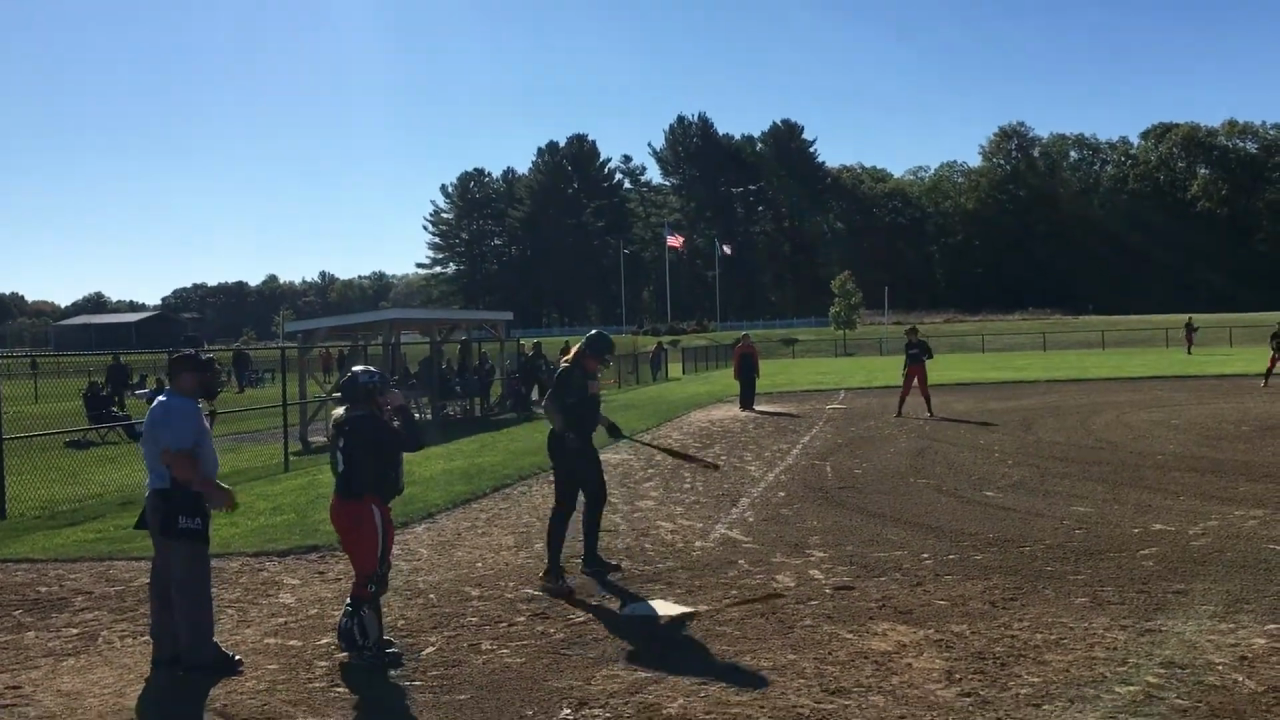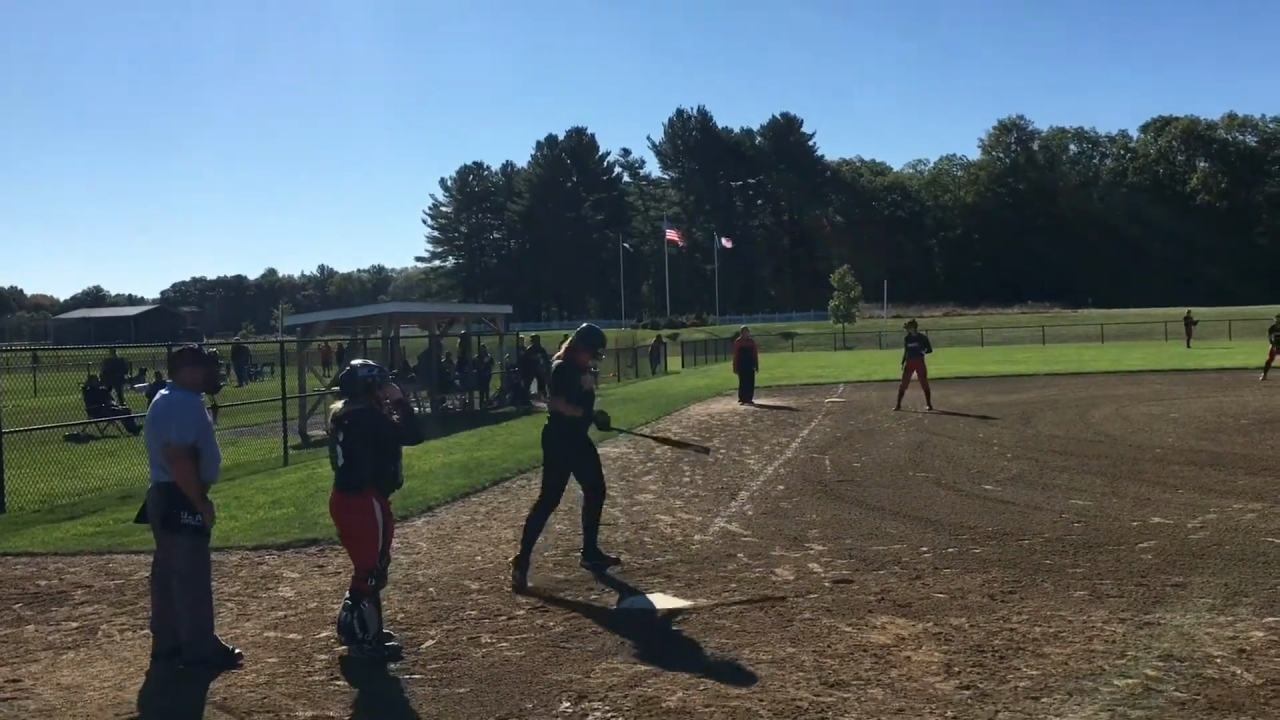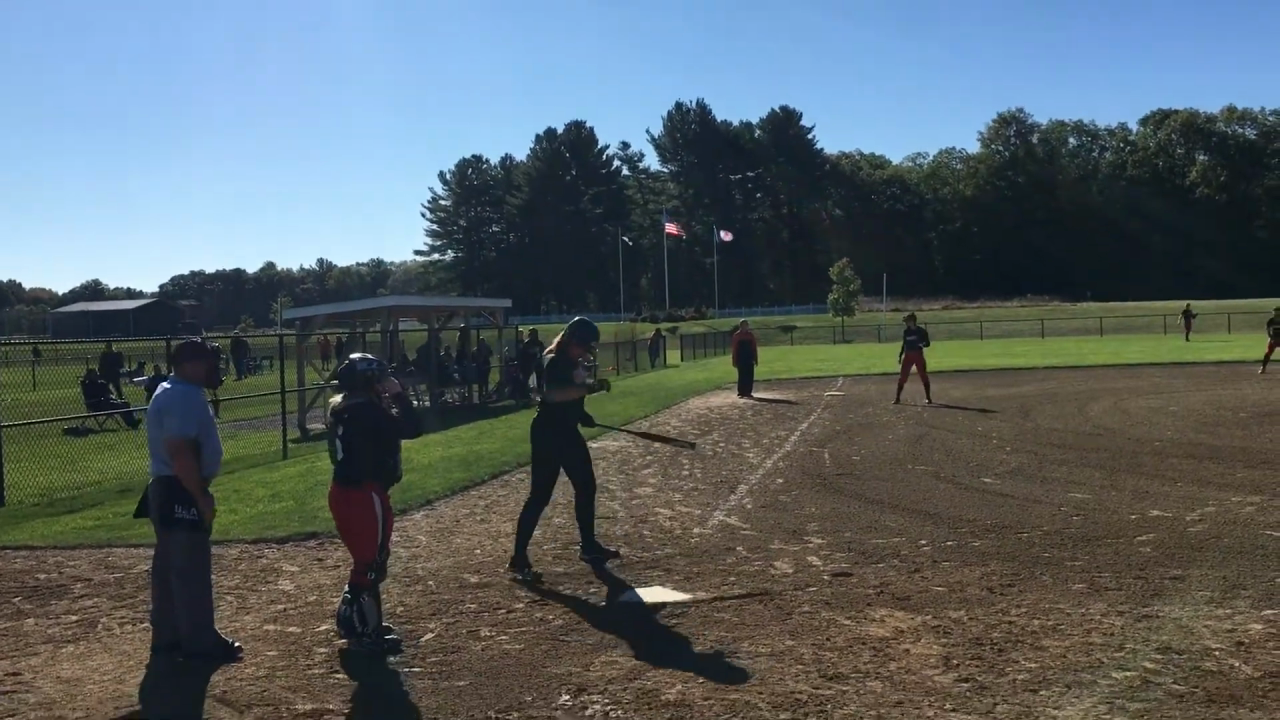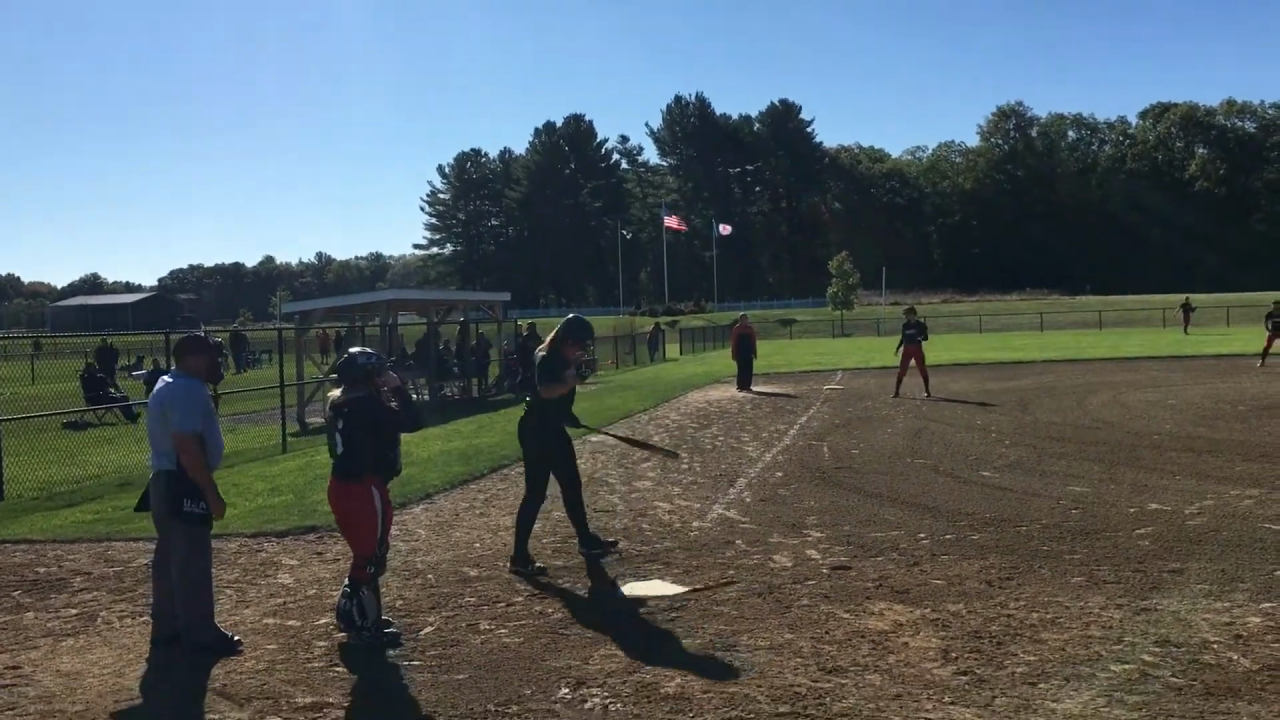
dt=0.1s
person 1, frame 1
left shoulder: (168, 405)
right shoulder: (180, 408)
right elbow: (178, 462)
right wrist: (215, 490)
left hip: (166, 503)
right hip: (179, 506)
left knee: (167, 577)
right knee: (191, 579)
left ankle: (168, 650)
right ankle: (200, 654)
person 1, frame 2
left shoulder: (171, 399)
right shoulder: (183, 402)
right elbow: (178, 458)
right wrist: (201, 502)
left hip: (167, 496)
right hip: (181, 500)
left knee: (168, 570)
right knee: (192, 572)
left ankle: (167, 643)
right ankle: (200, 648)
person 1, frame 3
left shoulder: (168, 392)
right shoulder: (186, 396)
right elbow: (181, 453)
right wrist: (202, 499)
left hip: (165, 489)
right hip: (181, 494)
left knee: (169, 564)
right knee: (192, 567)
left ankle: (167, 636)
right ankle: (200, 642)
person 1, frame 4
left shoulder: (169, 385)
right shoulder: (188, 390)
right elbow: (188, 448)
right wrist: (212, 493)
left hip: (167, 482)
right hip: (184, 487)
left knee: (170, 558)
right knee: (193, 560)
left ankle: (167, 629)
right ankle: (200, 635)
person 2, frame 1
left shoulder: (344, 422)
right shoulder: (370, 425)
right elbow: (414, 442)
left wrist: (390, 412)
right wrist: (401, 407)
left hip: (345, 505)
right hip: (366, 508)
left knee: (367, 575)
right knee: (372, 578)
left ankle: (360, 636)
right ankle: (364, 647)
person 2, frame 2
left shoulder: (342, 416)
right shoulder: (370, 419)
right elbow: (413, 435)
left wrist: (390, 406)
right wrist: (400, 401)
left hip: (345, 498)
right hip: (366, 502)
left knee: (366, 568)
right knee: (371, 572)
left ankle: (359, 630)
right ankle: (364, 641)
person 2, frame 3
left shoulder: (340, 410)
right shoulder: (369, 412)
right elbow: (412, 429)
left wrist: (388, 400)
right wrist: (399, 395)
left hip: (343, 493)
right hip: (365, 496)
left knee: (365, 561)
right knee: (371, 565)
left ankle: (358, 624)
right ankle: (364, 634)
person 2, frame 4
left shoulder: (339, 404)
right shoulder: (369, 406)
right elbow: (412, 422)
left wrist: (388, 393)
right wrist: (398, 389)
left hip: (342, 486)
right hip: (364, 490)
left knee: (364, 555)
right knee: (371, 559)
left ankle: (356, 617)
right ankle: (363, 628)
person 3, frame 1
left shoulder: (590, 374)
right shoulder: (568, 372)
right elbow: (550, 405)
left wrist: (606, 423)
right wrist: (564, 434)
left hip: (583, 443)
right hip: (566, 444)
left knee: (596, 498)
right knee: (566, 503)
left ankle: (591, 559)
right ankle: (552, 568)
person 3, frame 2
left shoulder: (581, 368)
right shoulder: (563, 368)
right elbow: (555, 402)
left wrist: (594, 417)
right wrist: (587, 414)
left hip: (578, 437)
right hip: (560, 439)
left knee: (596, 492)
right knee: (549, 499)
left ankle: (590, 552)
right ankle: (522, 560)
person 3, frame 3
left shoulder: (572, 361)
right shoulder: (557, 361)
right elbow: (553, 394)
left wrist: (580, 413)
right wrist: (588, 388)
left hip: (567, 431)
right hip: (547, 433)
left knee: (585, 487)
right knee: (541, 495)
left ankle: (589, 546)
right ankle: (519, 559)
person 3, frame 4
left shoulder: (564, 358)
right shoulder: (547, 359)
right elbow: (544, 391)
left wrist: (566, 413)
right wrist: (575, 379)
left hip: (554, 428)
right hip: (536, 430)
left knee: (572, 484)
right knee: (536, 493)
left ankle: (586, 540)
right ankle: (519, 556)
